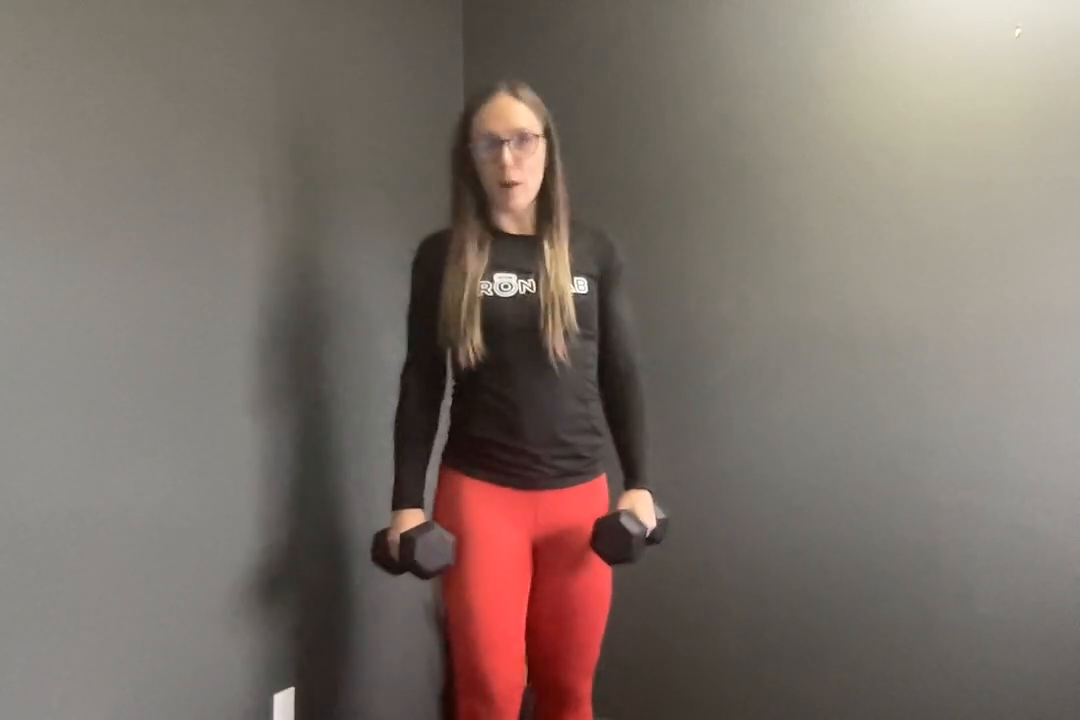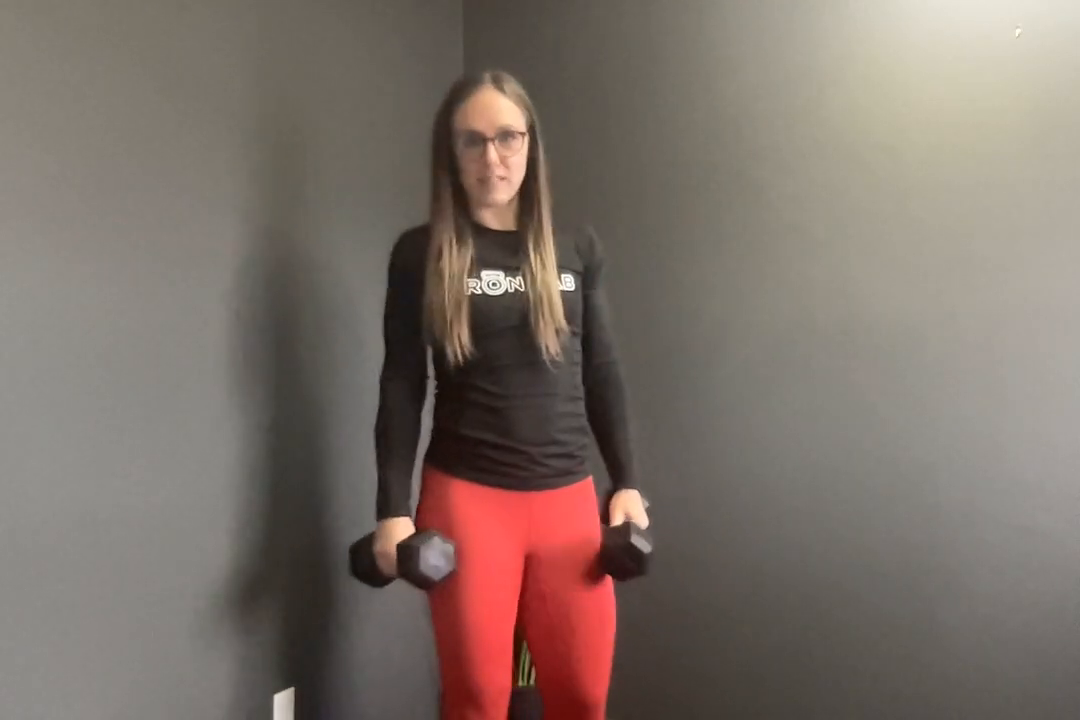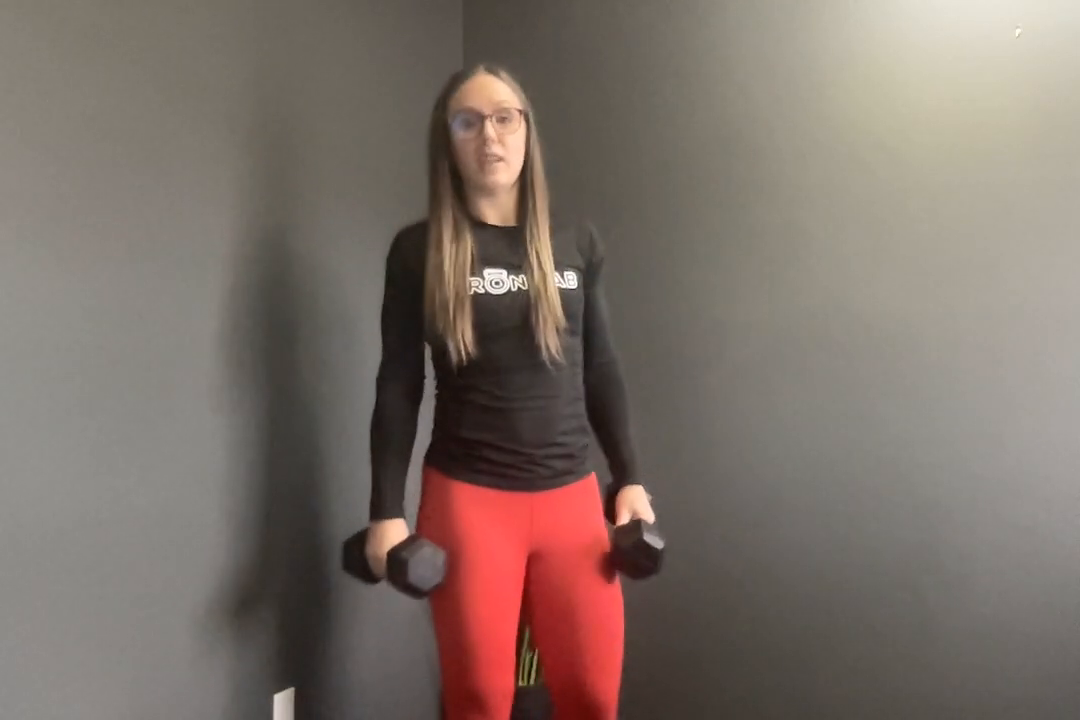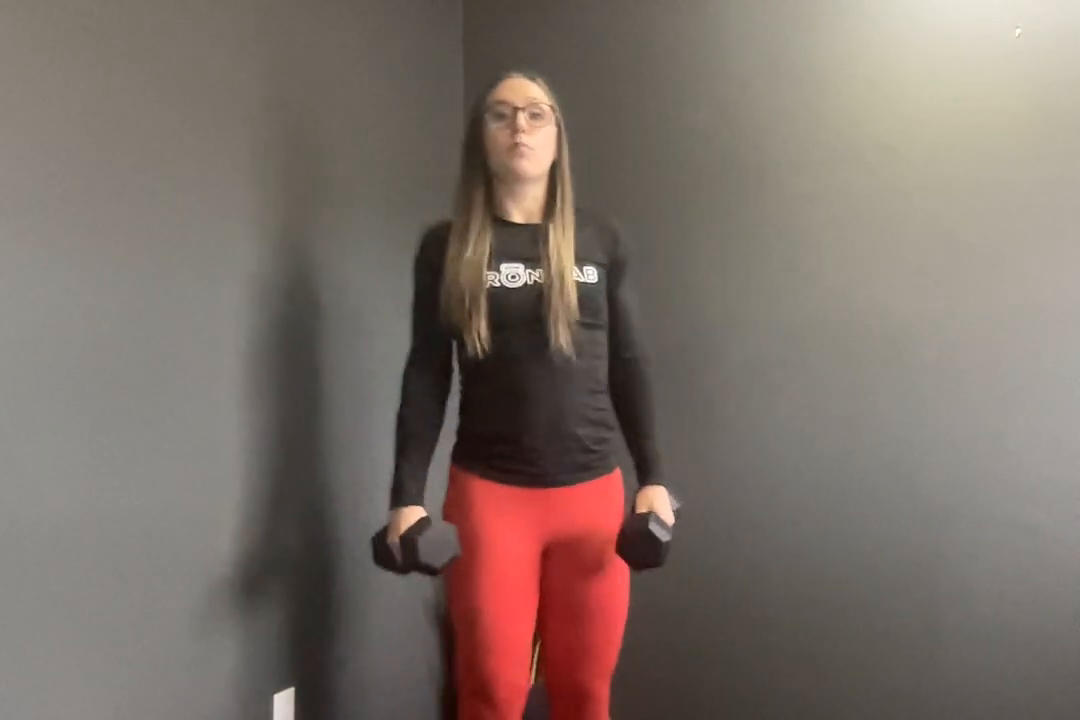
dt=0.5s
person 1, frame 1
left shoulder: (594, 251)
right shoulder: (442, 256)
left elbow: (620, 372)
right elbow: (421, 384)
left wrist: (638, 483)
right wrist: (407, 500)
left hip: (578, 495)
right hip: (477, 494)
person 1, frame 2
left shoulder: (576, 247)
right shoulder: (420, 253)
left elbow: (601, 372)
right elbow: (401, 386)
left wrist: (626, 483)
right wrist: (393, 508)
left hip: (567, 497)
right hip: (464, 498)
person 1, frame 3
left shoulder: (577, 242)
right shoulder: (419, 250)
left elbow: (600, 369)
right elbow: (399, 386)
left wrist: (630, 480)
right wrist: (386, 510)
left hip: (571, 495)
right hip: (466, 499)
person 1, frame 4
left shoulder: (600, 241)
right shoulder: (446, 247)
left elbow: (628, 365)
right elbow: (426, 377)
left wrist: (652, 478)
right wrist: (407, 495)
left hip: (592, 491)
right hip: (488, 494)
